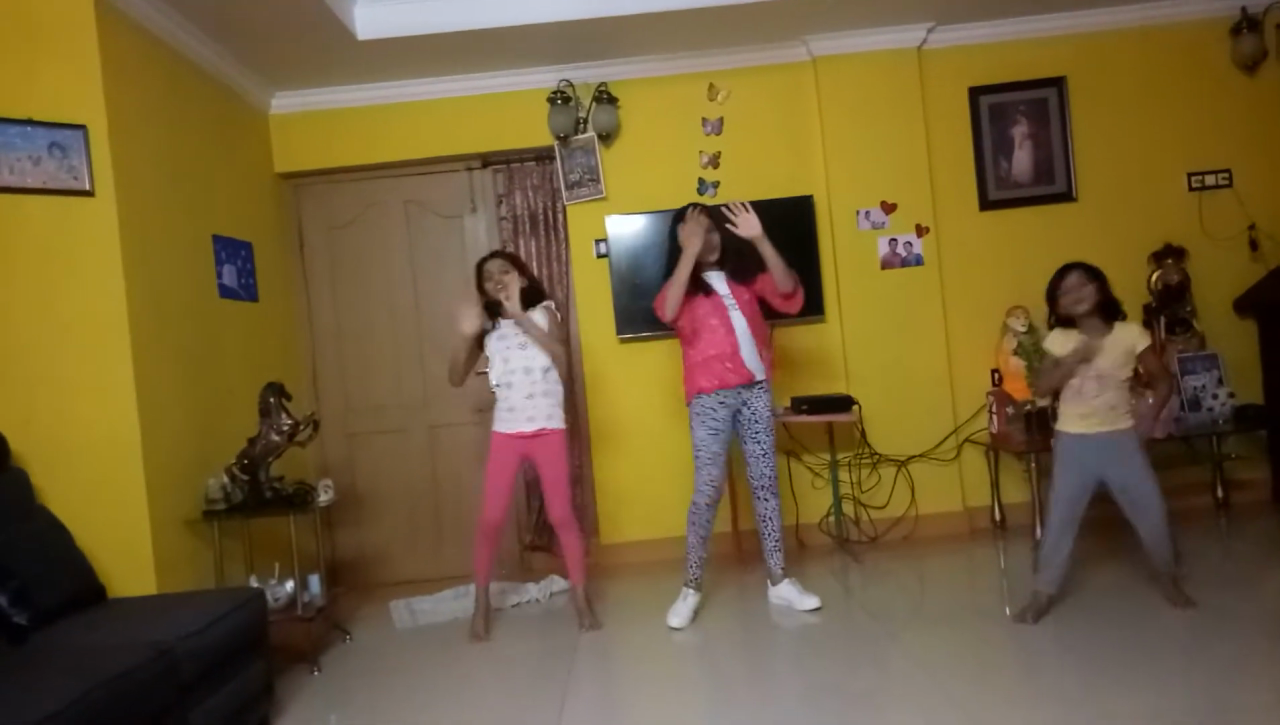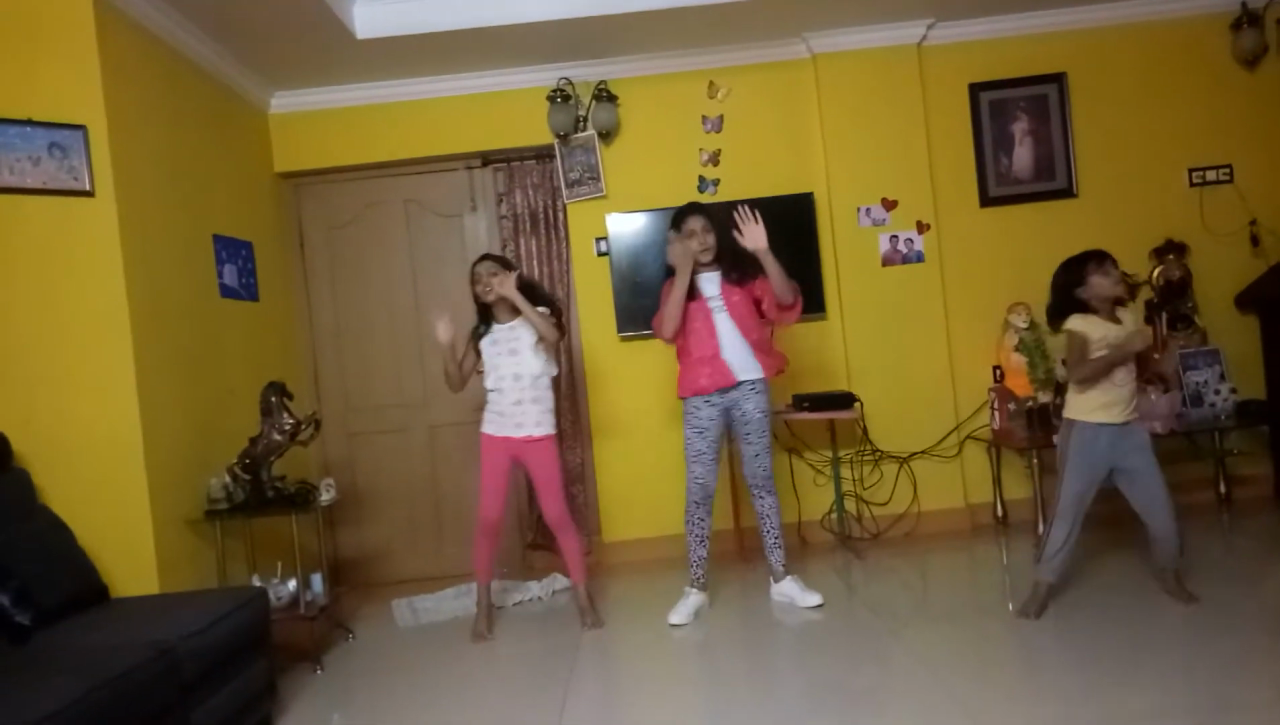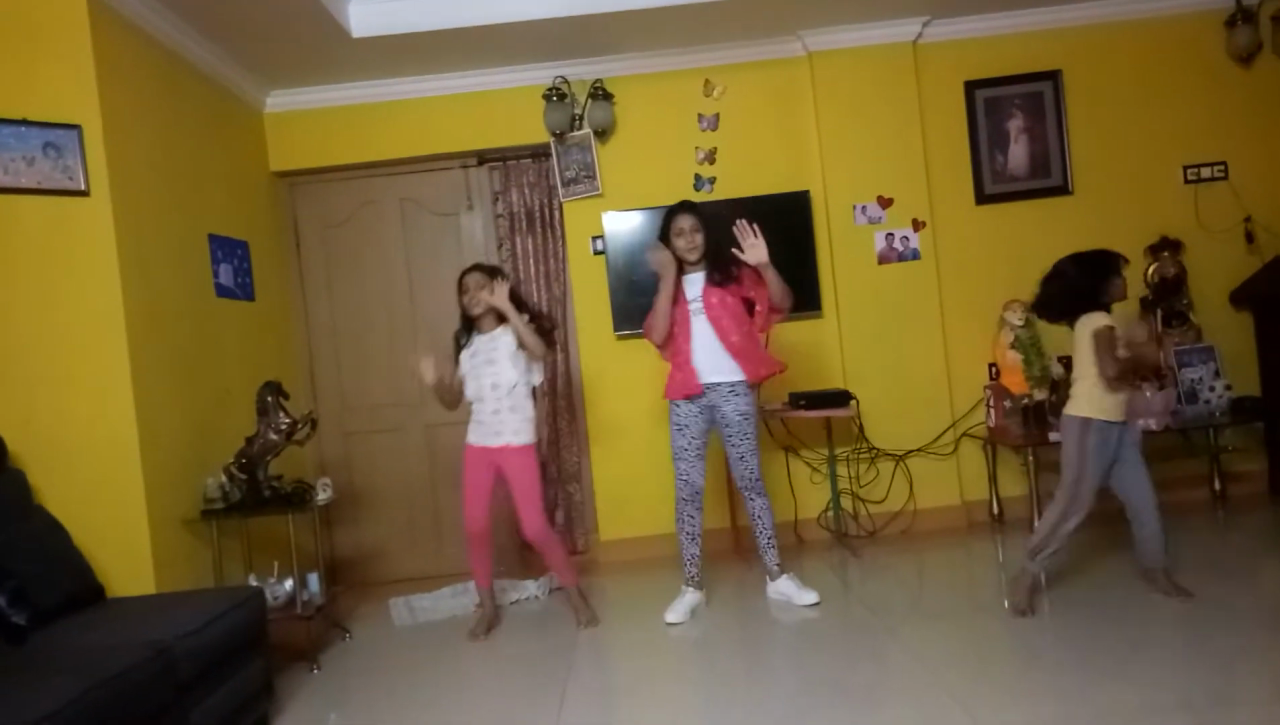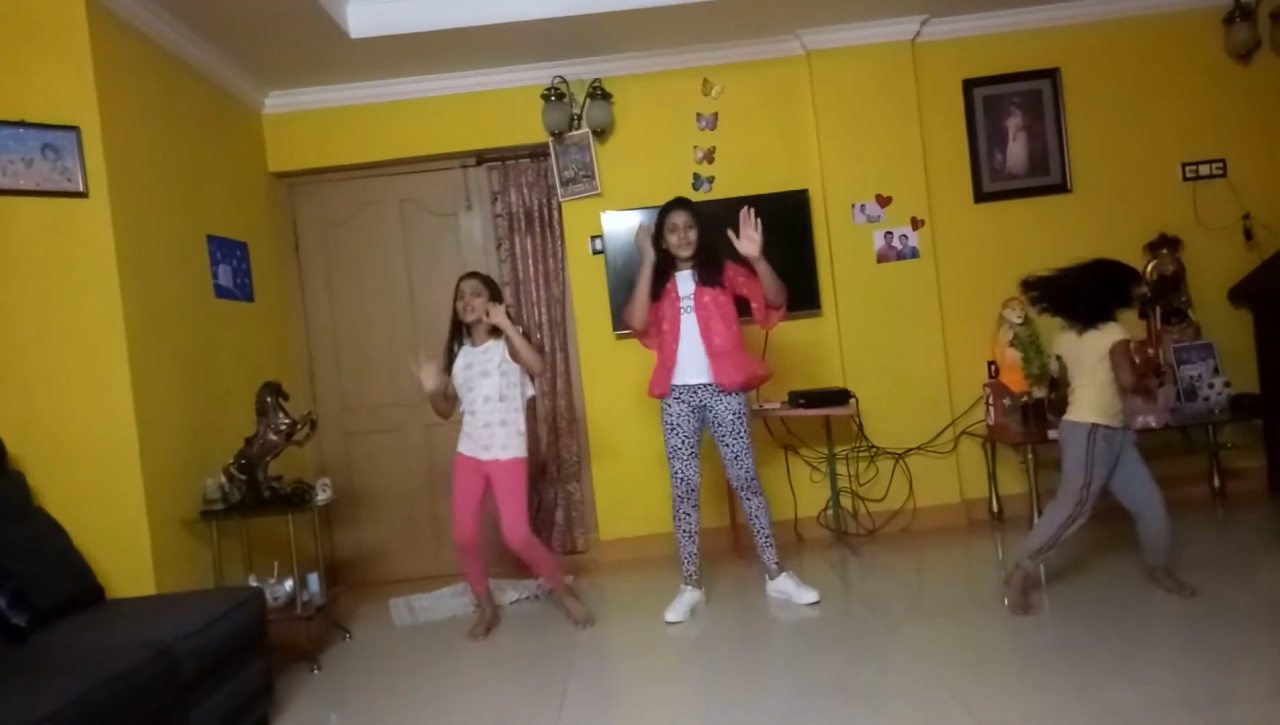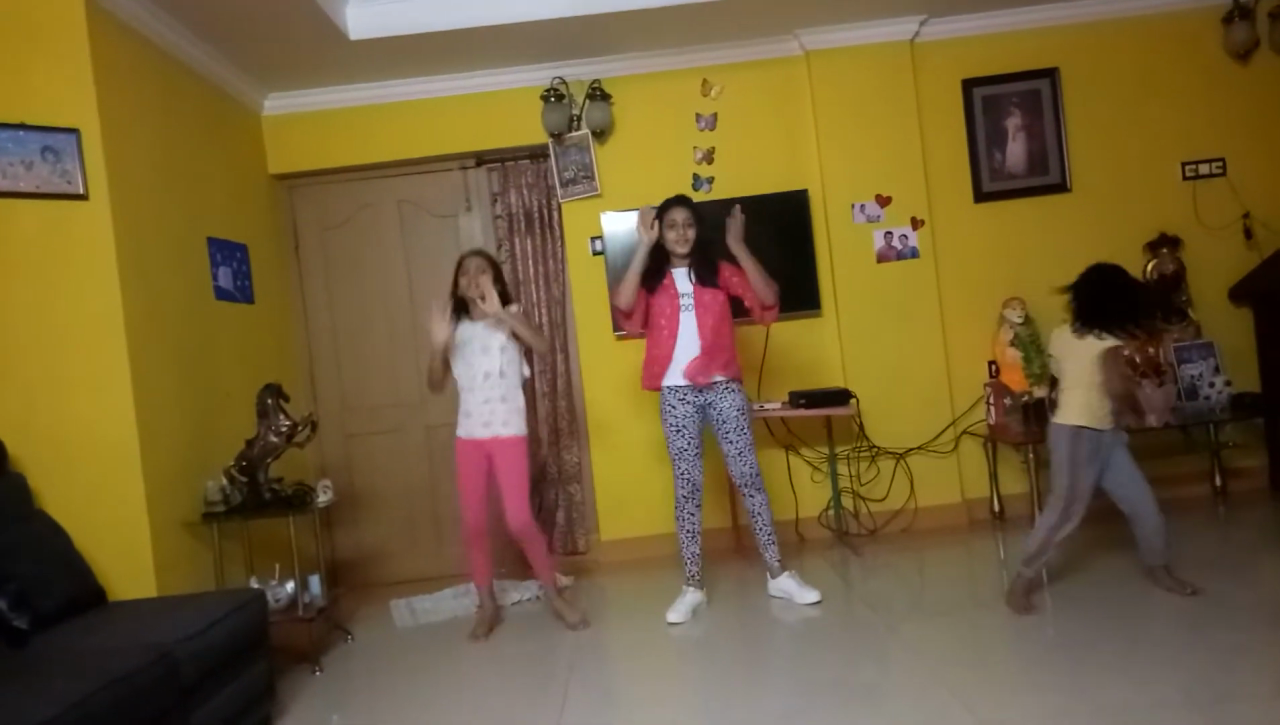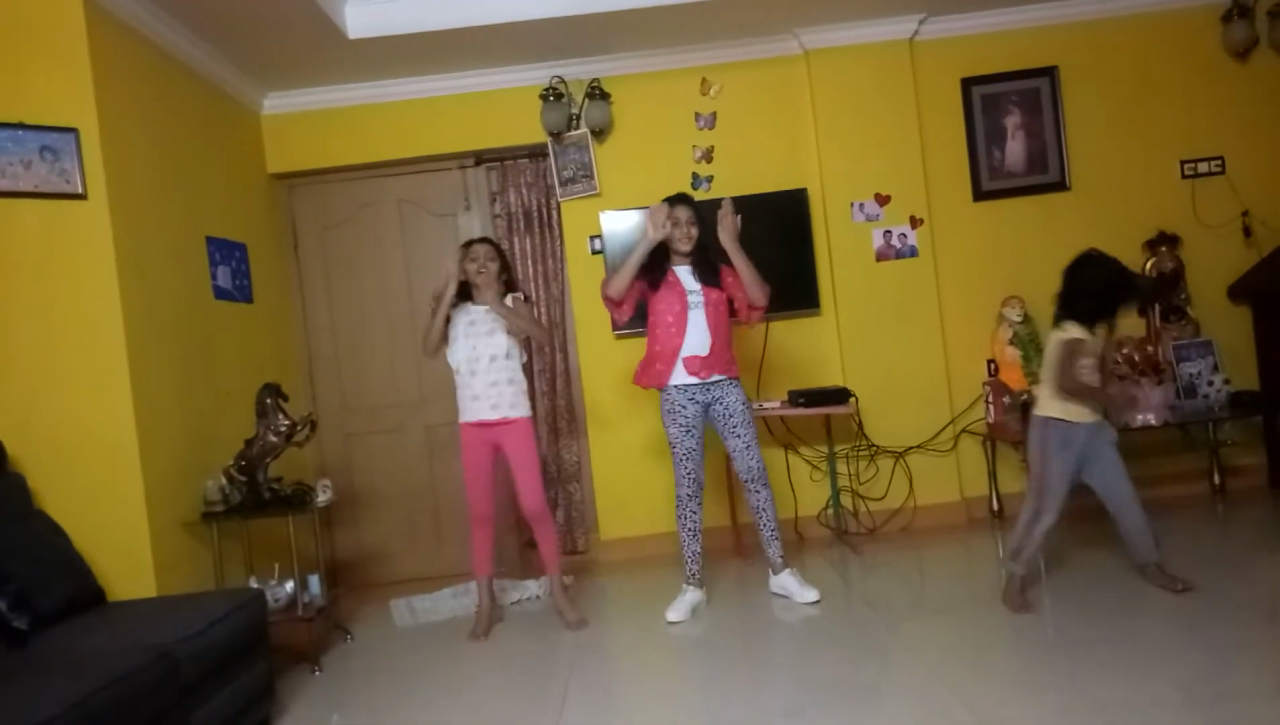
dt=0.1s
person 1, frame 1
left shoulder: (743, 274)
right shoulder: (685, 282)
left elbow: (788, 291)
right elbow: (667, 312)
left wrist: (758, 239)
right wrist: (692, 251)
left hip: (755, 388)
right hip: (711, 395)
left knee: (765, 482)
right knee: (707, 488)
left ankle: (778, 580)
right ankle: (691, 588)
person 1, frame 2
left shoulder: (743, 273)
right shoulder: (680, 286)
left elbow: (788, 301)
right elbow: (667, 332)
left wrist: (764, 253)
right wrist: (682, 272)
left hip: (749, 387)
right hip: (702, 395)
left knee: (761, 479)
right knee: (699, 488)
left ankle: (781, 578)
right ankle: (696, 588)
person 1, frame 3
left shoulder: (731, 274)
right shoulder: (669, 287)
left elbow: (779, 303)
right elbow: (659, 338)
left wrist: (764, 265)
right wrist: (667, 278)
left hip: (734, 389)
right hip: (687, 397)
left knee: (750, 480)
right knee: (688, 487)
left ankle: (776, 576)
right ankle: (691, 587)
person 1, frame 4
left shoulder: (723, 271)
right shoulder: (658, 283)
left elbow: (776, 301)
right elbow: (640, 328)
left wrist: (756, 257)
right wrist: (647, 265)
left hip: (724, 389)
right hip: (677, 394)
left knee: (745, 480)
right knee: (684, 487)
left ankle: (776, 574)
right ankle: (691, 585)
person 1, frame 5
left shoulder: (717, 271)
right shoulder: (652, 279)
left elbow: (769, 300)
right elbow: (623, 307)
left wrist: (744, 252)
right wrist: (642, 249)
left hip: (722, 386)
right hip: (675, 392)
left knee: (748, 476)
right knee: (687, 486)
left ankle: (778, 573)
right ankle: (692, 586)
person 1, frame 6
left shoulder: (716, 269)
right shoulder: (652, 274)
left elbow: (759, 301)
right elbow: (613, 295)
left wrist: (732, 246)
right wrist: (647, 242)
left hip: (723, 385)
right hip: (678, 391)
left knee: (754, 472)
right knee: (688, 485)
left ankle: (780, 571)
right ankle: (693, 586)
person 2, frame 1
left shoulder: (543, 313)
right shoulder: (487, 328)
left elbow: (561, 356)
right elbow: (456, 378)
left wrist: (520, 313)
right wrist: (466, 336)
left hip: (548, 429)
right hip: (505, 432)
left knee: (562, 515)
right knee: (490, 518)
left ankle: (581, 597)
right ankle: (481, 603)
person 2, frame 2
left shoulder: (535, 317)
right shoulder: (483, 333)
left elbow: (553, 337)
right elbow: (457, 382)
left wrist: (517, 297)
right wrist: (447, 345)
left hip: (537, 433)
right hip: (494, 435)
left knee: (557, 515)
right knee: (488, 519)
left ankle: (584, 597)
right ankle: (485, 604)
person 2, frame 3
left shoulder: (516, 330)
right shoulder: (465, 342)
left elbow: (540, 350)
right elbow: (452, 400)
left wrist: (507, 307)
right wrist: (435, 383)
left hip: (517, 443)
right hip: (478, 446)
left knee: (535, 528)
right knee: (475, 528)
left ankle: (574, 593)
right ankle: (487, 606)
person 2, frame 4
left shoulder: (508, 342)
right shoulder: (457, 351)
left elbow: (539, 366)
right elbow: (448, 411)
left wrist: (506, 326)
right wrist: (433, 392)
left hip: (508, 452)
right hip: (469, 454)
left knee: (517, 537)
right knee: (464, 538)
left ankle: (563, 590)
right ankle: (486, 607)
person 2, frame 5
left shoulder: (508, 319)
right shoulder: (455, 328)
left elbow: (541, 345)
right elbow: (436, 384)
left wrist: (500, 312)
right wrist: (438, 346)
left hip: (509, 435)
right hip: (468, 438)
left knee: (519, 522)
right knee: (473, 524)
left ankle: (553, 593)
right ankle: (487, 605)
person 2, frame 6
left shoulder: (512, 302)
right shoulder: (455, 311)
left elbow: (537, 335)
right elbow: (430, 347)
left wrist: (500, 303)
right wrist: (448, 290)
left hip: (515, 417)
right hip: (473, 423)
left knee: (533, 505)
right knee: (480, 512)
left ankle: (557, 591)
right ankle: (487, 603)
person 3, frame 1
left shoulder: (1130, 333)
right shoulder: (1059, 339)
left elbow: (1163, 379)
right elbow: (1041, 387)
right wrist: (1075, 358)
left hip: (1120, 439)
right hip: (1073, 441)
left knee: (1152, 514)
right knee: (1061, 520)
left ankle: (1168, 578)
right ankle: (1043, 592)
person 3, frame 2
left shoulder: (1128, 321)
right shoulder: (1077, 324)
right elbow: (1078, 375)
left wrist: (1140, 350)
right wrist: (1122, 347)
left hip: (1126, 429)
right hip: (1087, 428)
left knee: (1159, 505)
right knee: (1069, 507)
left ankle: (1169, 572)
right ankle: (1044, 583)
person 3, frame 3
left shoulder: (1093, 321)
right shoulder: (1099, 323)
right elbow: (1112, 372)
left wrist: (1139, 362)
right wrist: (1142, 360)
left hip: (1117, 428)
right hip: (1087, 425)
left knee: (1144, 502)
right knee: (1072, 504)
left ankle: (1157, 571)
right ankle: (1028, 575)
person 3, frame 4
left shoulder: (1068, 335)
right shoulder: (1114, 332)
right elbow: (1128, 380)
right wrist: (1149, 387)
left hip: (1111, 432)
right hip: (1090, 431)
left knee: (1150, 503)
right knee: (1073, 508)
left ankle: (1158, 568)
right ankle: (1021, 572)
person 3, frame 5
left shoulder: (1061, 335)
right shoulder: (1108, 341)
right elbow: (1117, 389)
right wrist: (1136, 410)
left hip: (1102, 434)
right hip: (1078, 433)
left knee: (1144, 503)
right knee: (1065, 510)
left ankle: (1158, 568)
right ankle: (1023, 578)
person 3, frame 6
left shoulder: (1079, 329)
right shoulder: (1076, 334)
right elbow: (1065, 382)
right wrist: (1101, 396)
left hip: (1090, 429)
right hip: (1055, 427)
left knee: (1124, 499)
right knee: (1046, 505)
left ankle: (1150, 565)
right ankle: (1015, 576)
